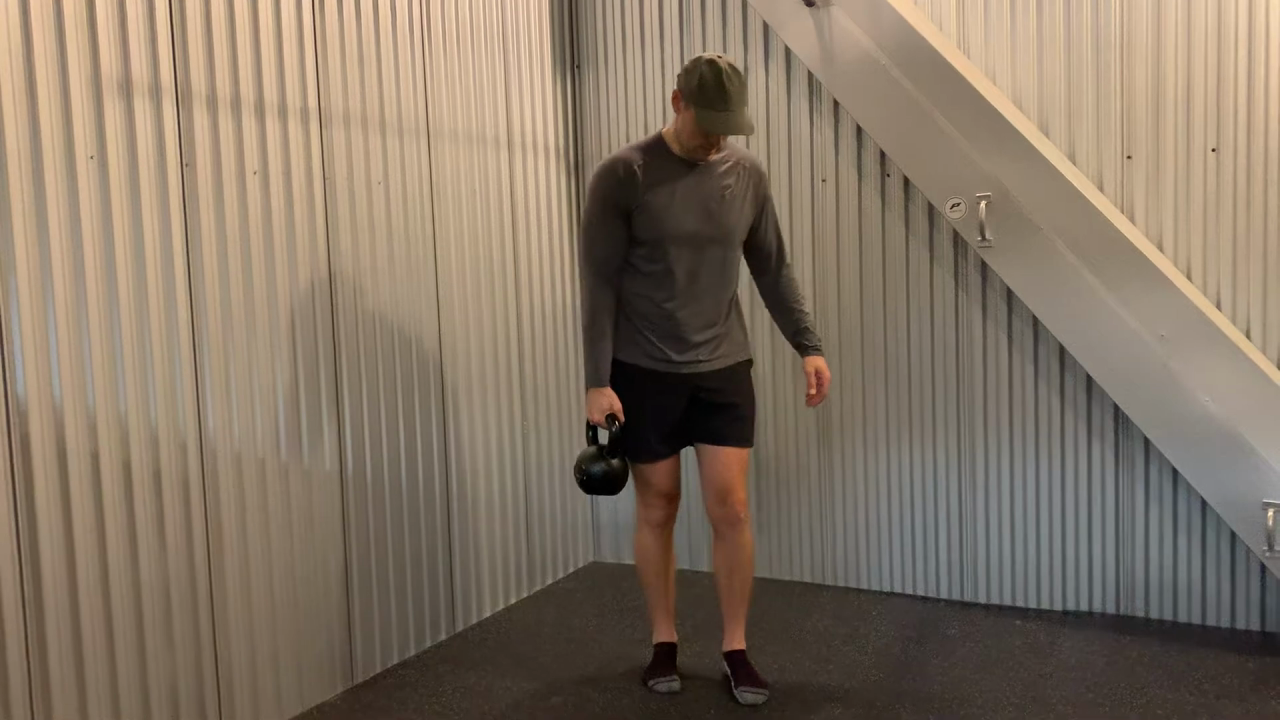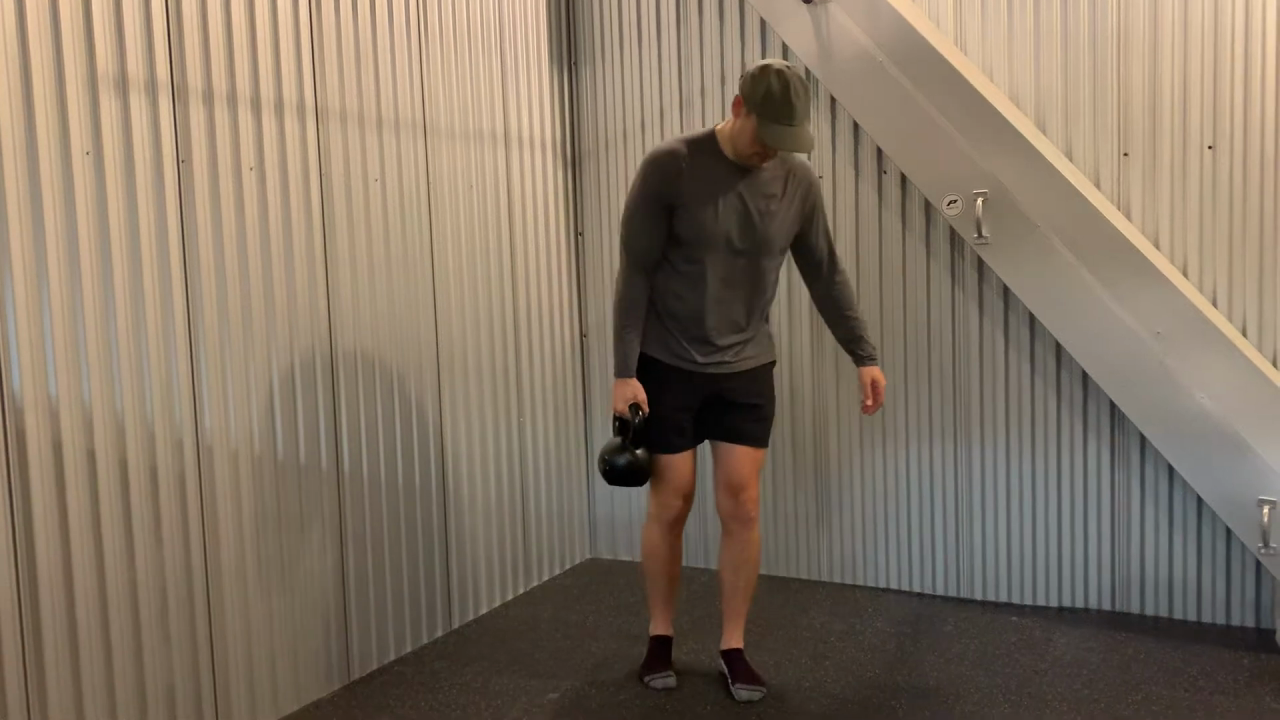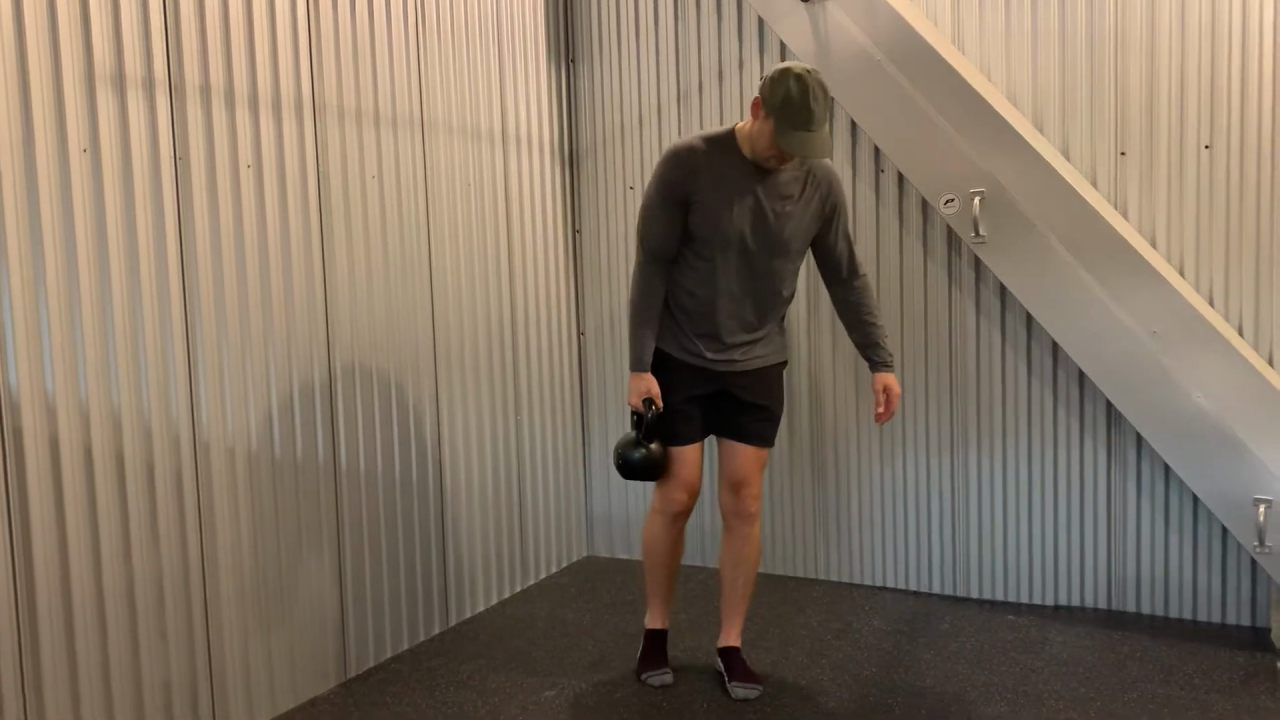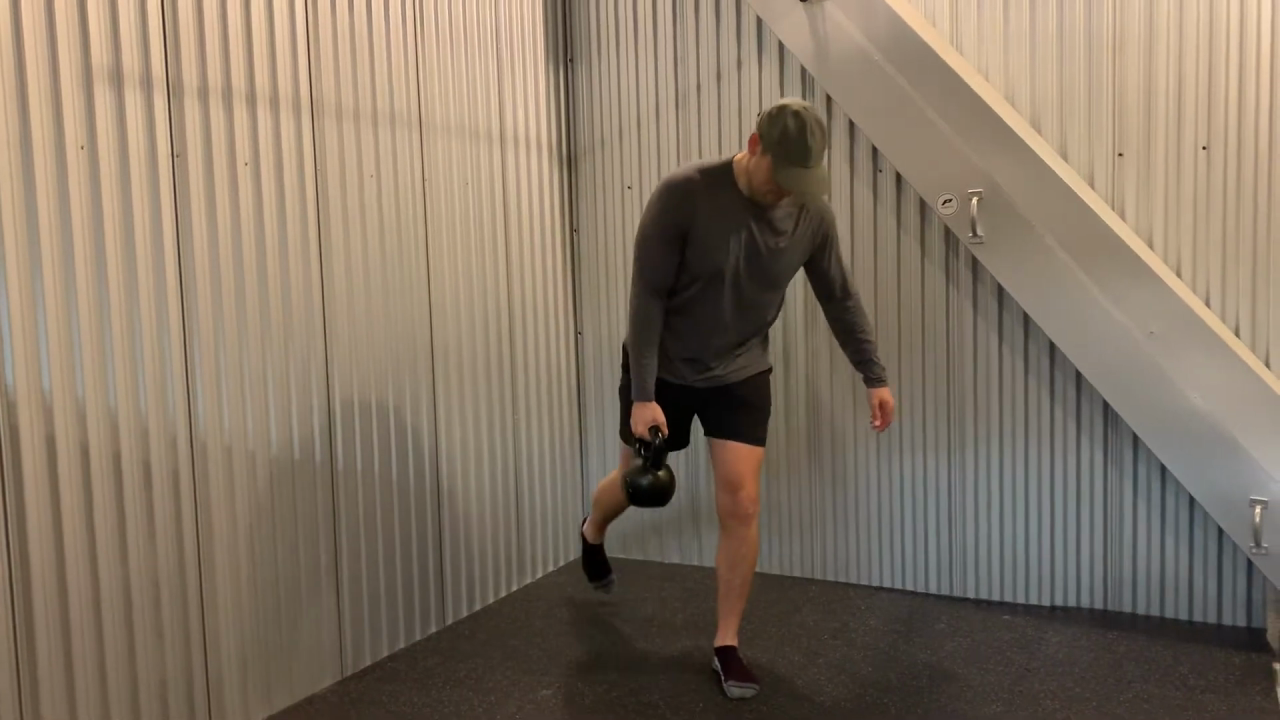
dt=0.5s
person 1, frame 1
left shoulder: (748, 174)
right shoulder: (623, 174)
left elbow: (773, 269)
right elbow: (600, 282)
left wrist: (809, 346)
right wrist: (598, 381)
left hip: (724, 368)
right hip: (643, 373)
left knee: (730, 509)
right knee: (656, 508)
left ankle: (735, 648)
right ankle: (663, 643)
person 1, frame 2
left shoulder: (798, 181)
right shoulder: (669, 167)
left elbow: (825, 275)
right elbow: (635, 273)
left wrist: (864, 355)
right wrist: (625, 372)
left hip: (747, 367)
right hip: (666, 366)
left knee: (741, 505)
right knee: (670, 504)
left ankle: (733, 646)
right ankle: (660, 637)
person 1, frame 3
left shoulder: (820, 184)
right shoulder: (688, 163)
left elbow: (846, 278)
right elbow: (652, 267)
left wrist: (881, 362)
right wrist: (640, 365)
left hip: (757, 364)
right hip: (678, 359)
left knee: (742, 504)
right knee: (676, 497)
left ankle: (730, 645)
right ankle: (654, 630)
person 1, frame 4
left shoulder: (812, 213)
right shoulder: (683, 194)
left elbow: (840, 298)
right elbow: (647, 297)
left wrist: (874, 376)
right wrist: (643, 395)
left hip: (740, 371)
right hip: (664, 367)
left knee: (740, 503)
left ankle: (726, 644)
right ankle: (592, 534)
